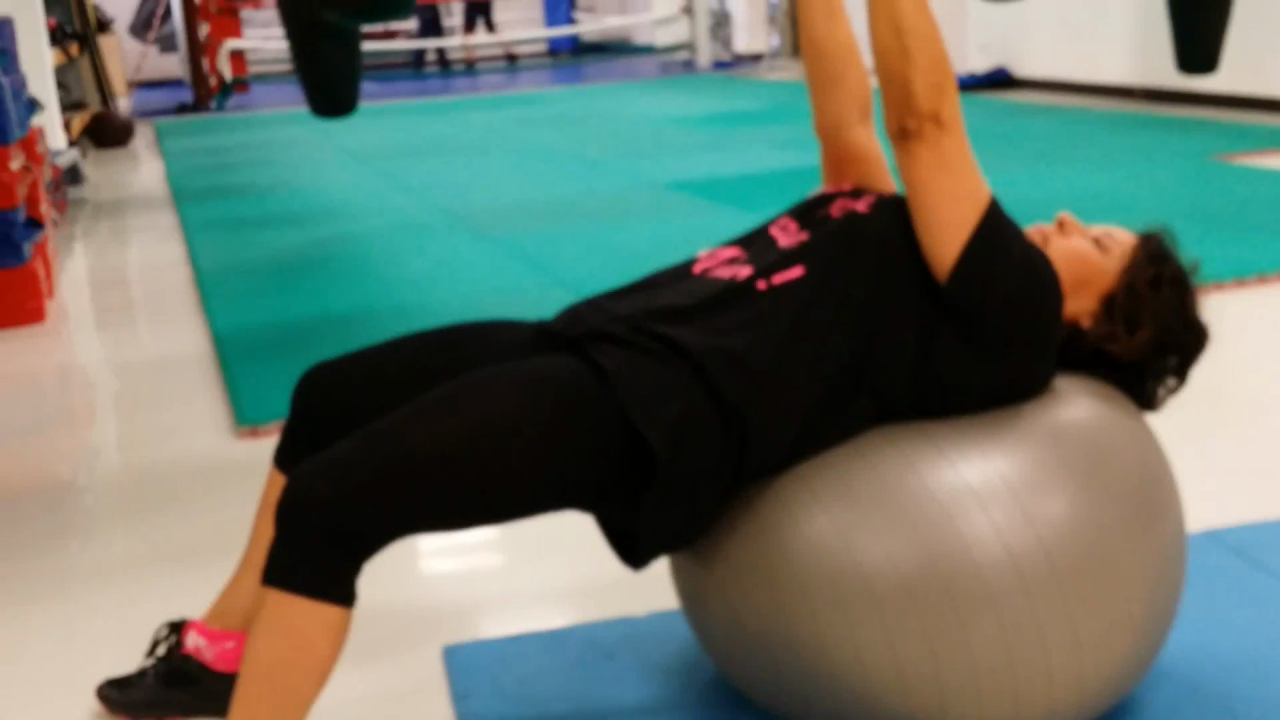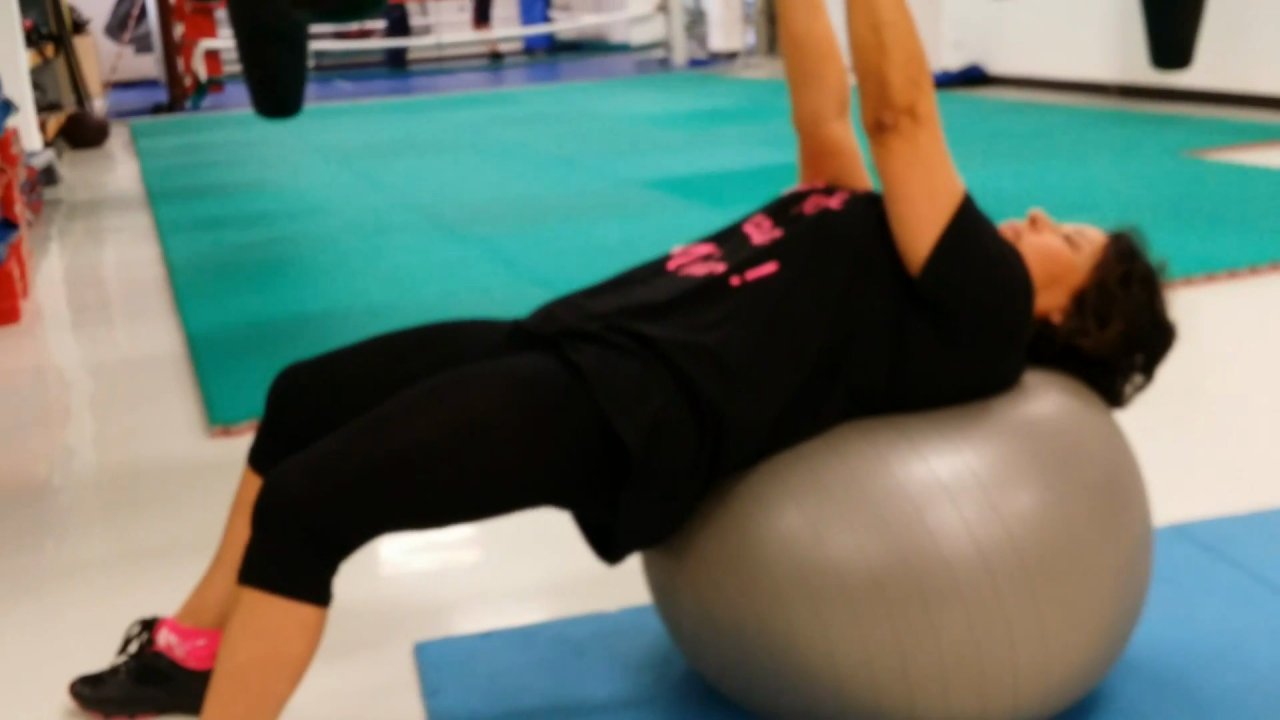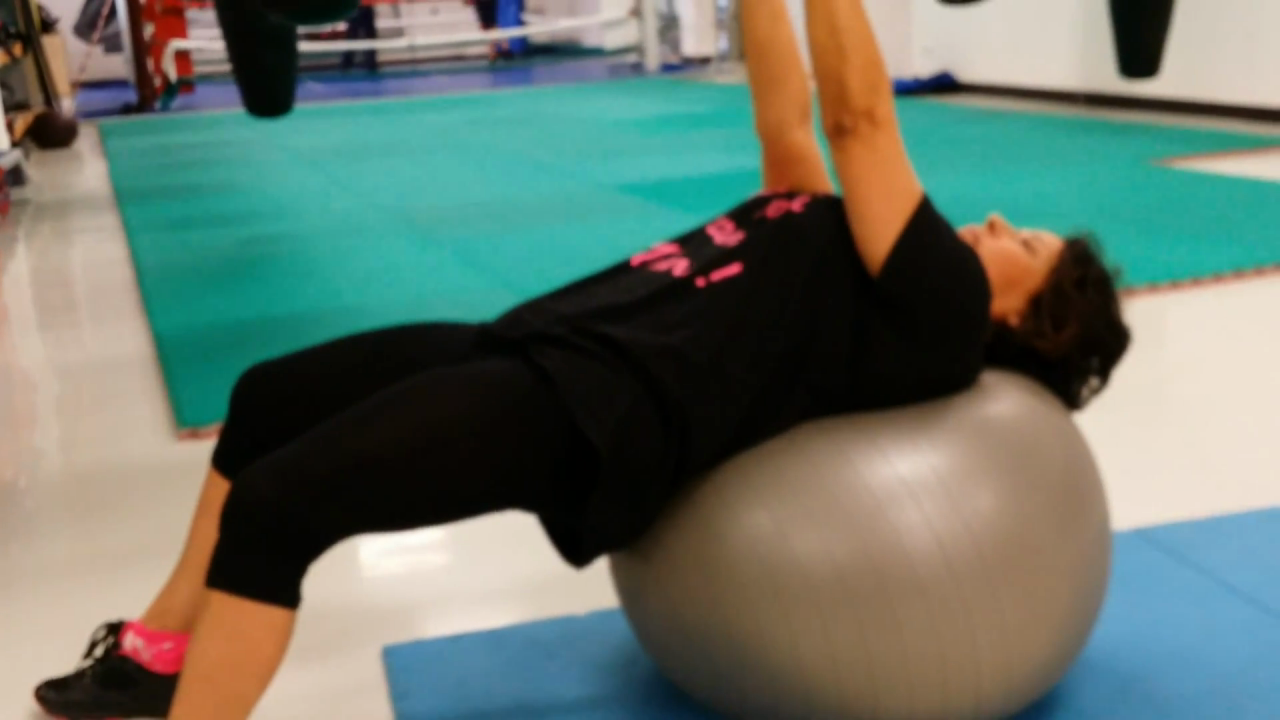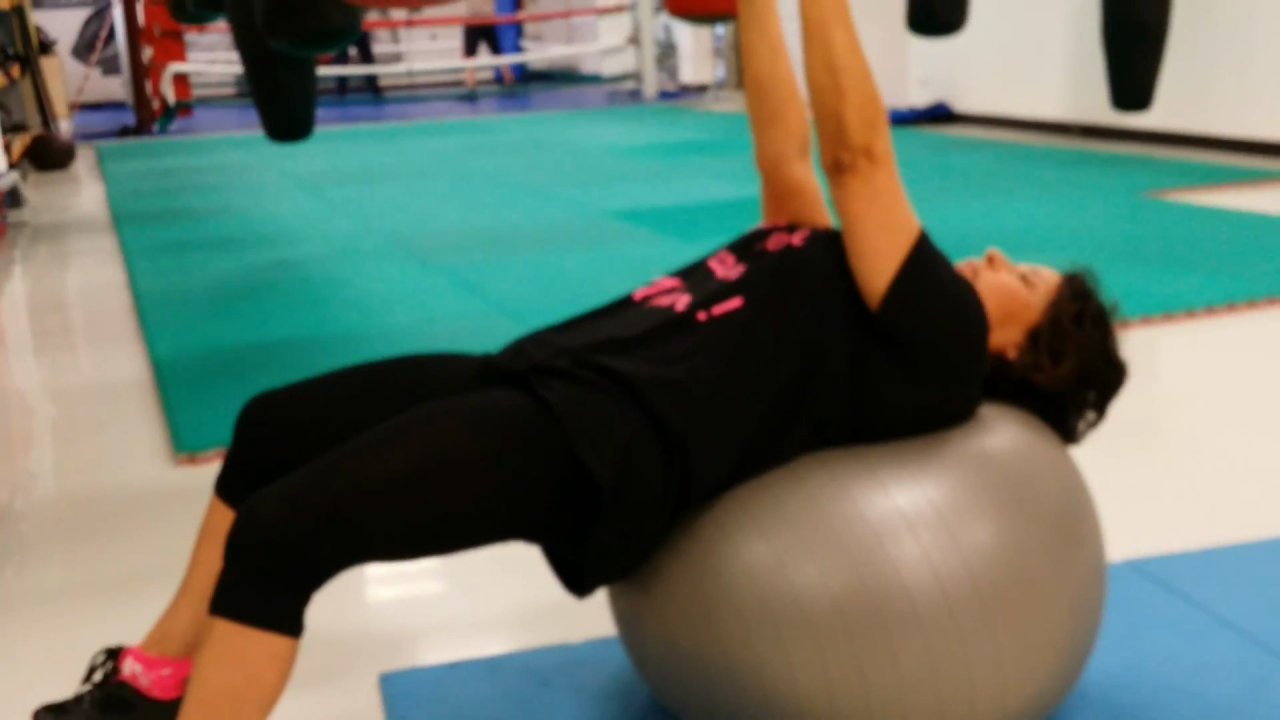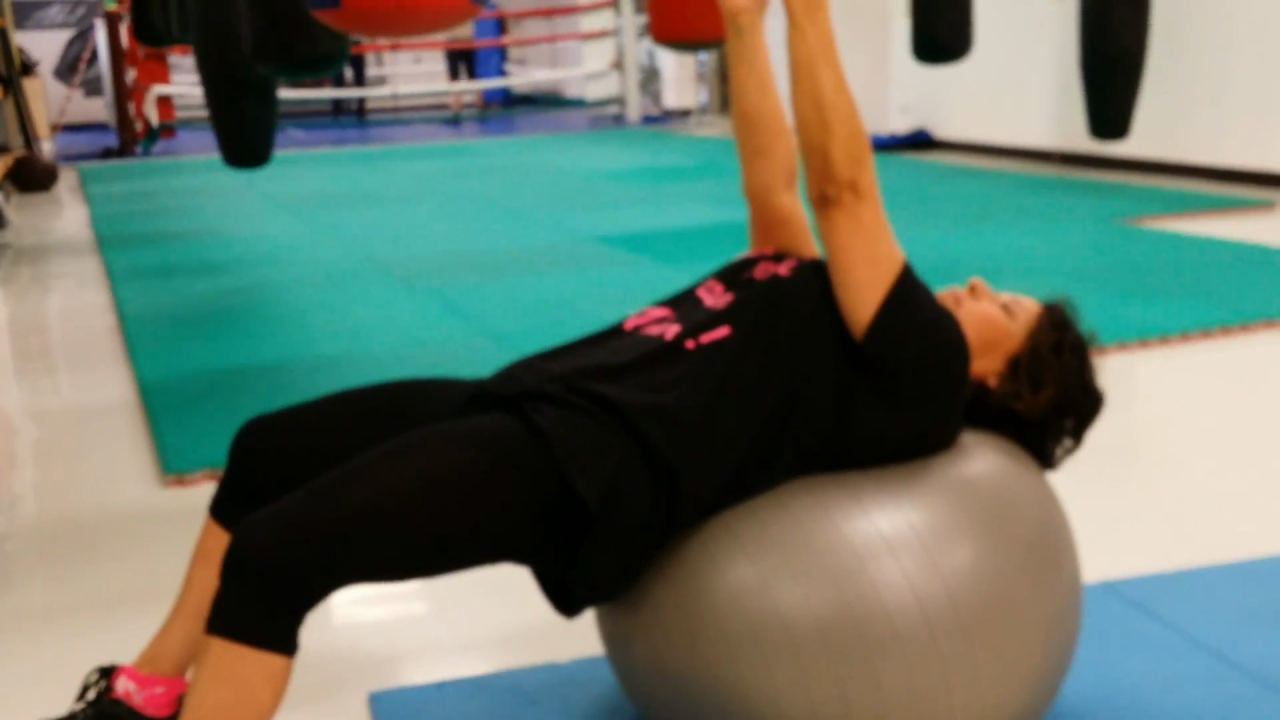
dt=0.7s
person 1, frame 1
left shoulder: (1009, 316)
right shoulder: (922, 257)
left elbow: (924, 121)
right elbow: (845, 113)
left hip: (659, 411)
right hip: (605, 345)
left knee: (331, 503)
right knee: (328, 397)
person 1, frame 2
left shoulder: (984, 311)
right shoulder: (898, 250)
left elbow: (899, 113)
right elbow: (826, 109)
left hip: (636, 406)
right hip: (580, 342)
left knee: (305, 505)
right knee: (301, 400)
person 1, frame 3
left shoulder: (940, 311)
right shoulder: (869, 261)
left elbow: (857, 118)
right elbow: (788, 118)
left hip: (599, 412)
right hip: (547, 347)
left knee: (275, 505)
right knee: (265, 401)
person 1, frame 4
left shoulder: (939, 343)
right shoulder: (862, 291)
left elbow: (856, 154)
right elbow: (788, 157)
left hip: (601, 444)
right hip: (551, 379)
left knee: (280, 534)
right knee: (270, 427)
person 1, frame 5
left shoulder: (921, 373)
right shoulder: (853, 323)
left elbow: (842, 189)
right elbow: (776, 188)
left hip: (590, 471)
right hip: (543, 406)
left knee: (275, 557)
right knee: (263, 450)
